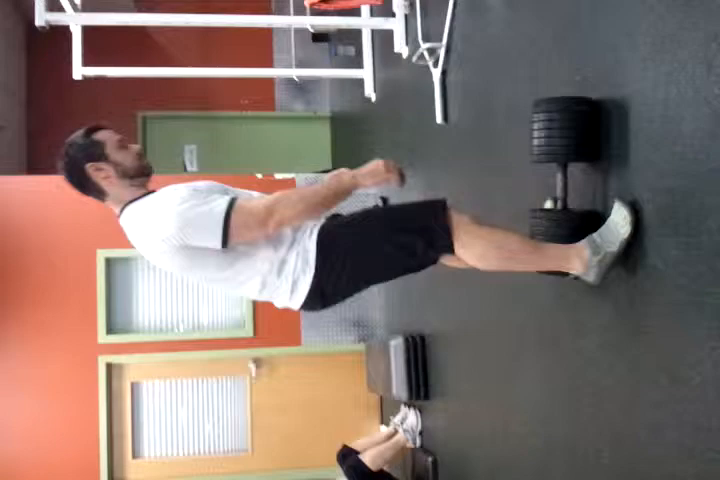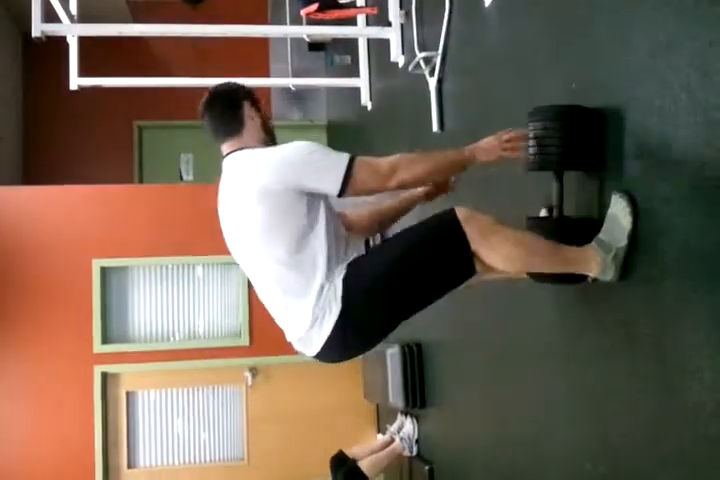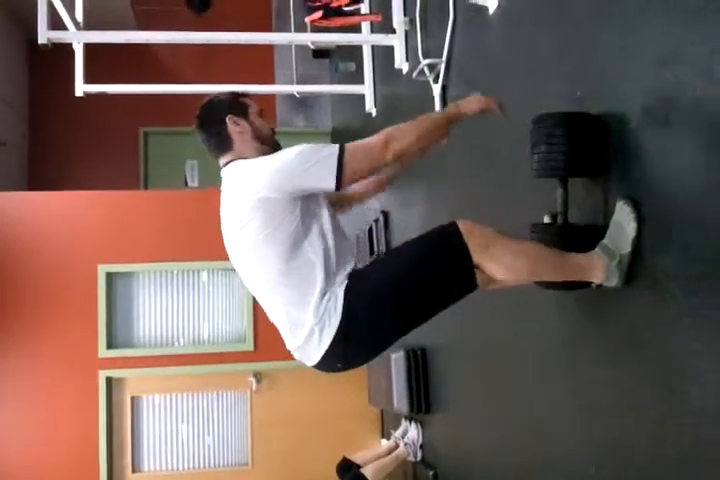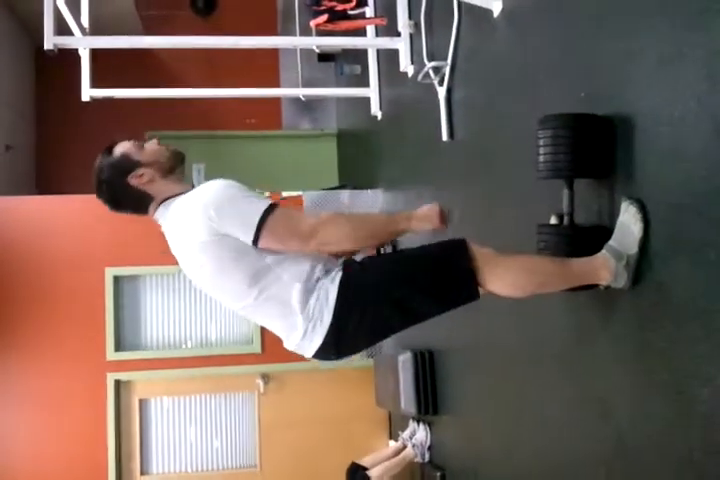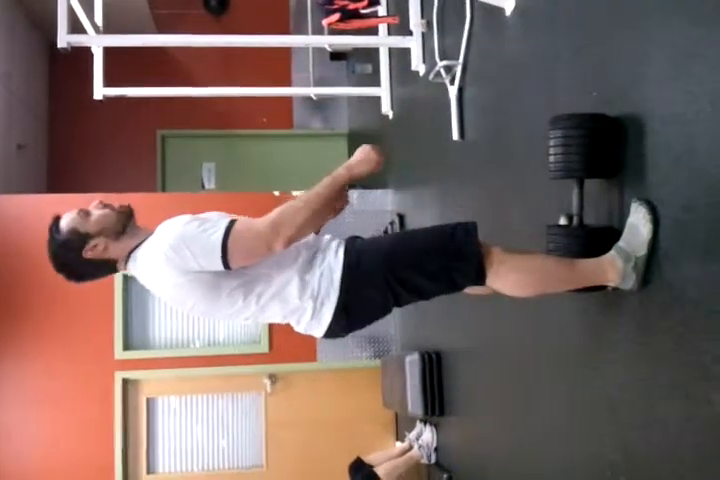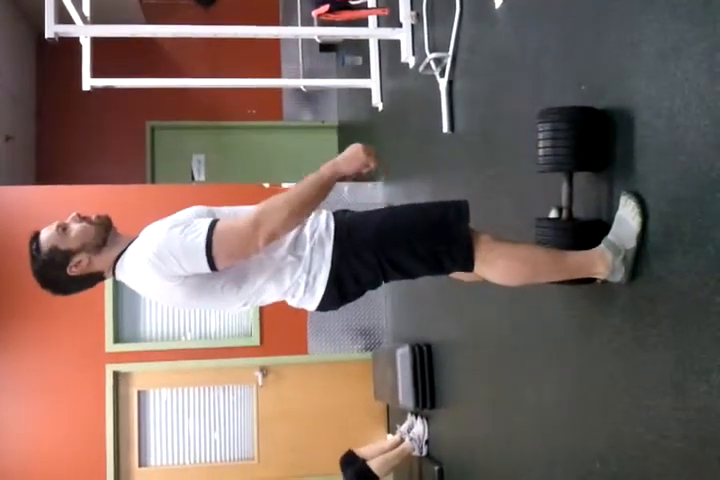
dt=0.7s
person 1, frame 1
left shoulder: (153, 215)
right shoulder: (168, 213)
right elbow: (271, 217)
left wrist: (335, 182)
right wrist: (353, 179)
left hip: (307, 253)
right hip: (316, 263)
left knee: (437, 242)
right knee: (453, 227)
left ankle: (550, 258)
right ankle: (581, 257)
person 1, frame 2
left shoulder: (238, 186)
right shoulder: (282, 161)
left elbow: (348, 226)
right elbow: (388, 173)
left wrist: (419, 194)
right wrist: (473, 153)
left hip: (325, 327)
right hip: (341, 317)
left knee: (461, 255)
right knee: (469, 226)
left ankle: (563, 264)
right ankle: (595, 260)
person 1, frame 3
left shoulder: (243, 195)
right shoulder: (275, 169)
left elbow: (353, 191)
right elbow: (384, 151)
left wrist: (419, 134)
right wrist: (460, 111)
left hip: (326, 334)
right hip: (339, 328)
left knee: (463, 267)
right knee: (468, 240)
left ankle: (567, 269)
right ankle: (599, 267)
person 1, frame 4
left shoulder: (184, 222)
right shoulder: (210, 200)
right elbow: (312, 233)
left wrist: (387, 223)
right wrist: (408, 219)
left hip: (321, 320)
right hip: (334, 314)
left knee: (465, 268)
right knee: (477, 261)
left ankle: (566, 274)
right ankle: (603, 268)
person 1, frame 5
left shoulder: (162, 263)
right shoulder: (173, 244)
right elbow: (277, 233)
left wrist: (322, 205)
right wrist: (349, 170)
left hip: (330, 300)
right hip: (343, 283)
left knee: (466, 262)
right knee: (485, 259)
left ankle: (568, 275)
right ankle: (613, 267)
person 1, frame 6
left shoulder: (149, 260)
right shoulder: (157, 254)
right elbow: (262, 233)
left wrist: (311, 186)
right wrist: (335, 167)
left hip: (321, 252)
right hip: (331, 257)
left knee: (457, 250)
right knee: (474, 247)
left ankle: (554, 267)
right ankle: (601, 260)
